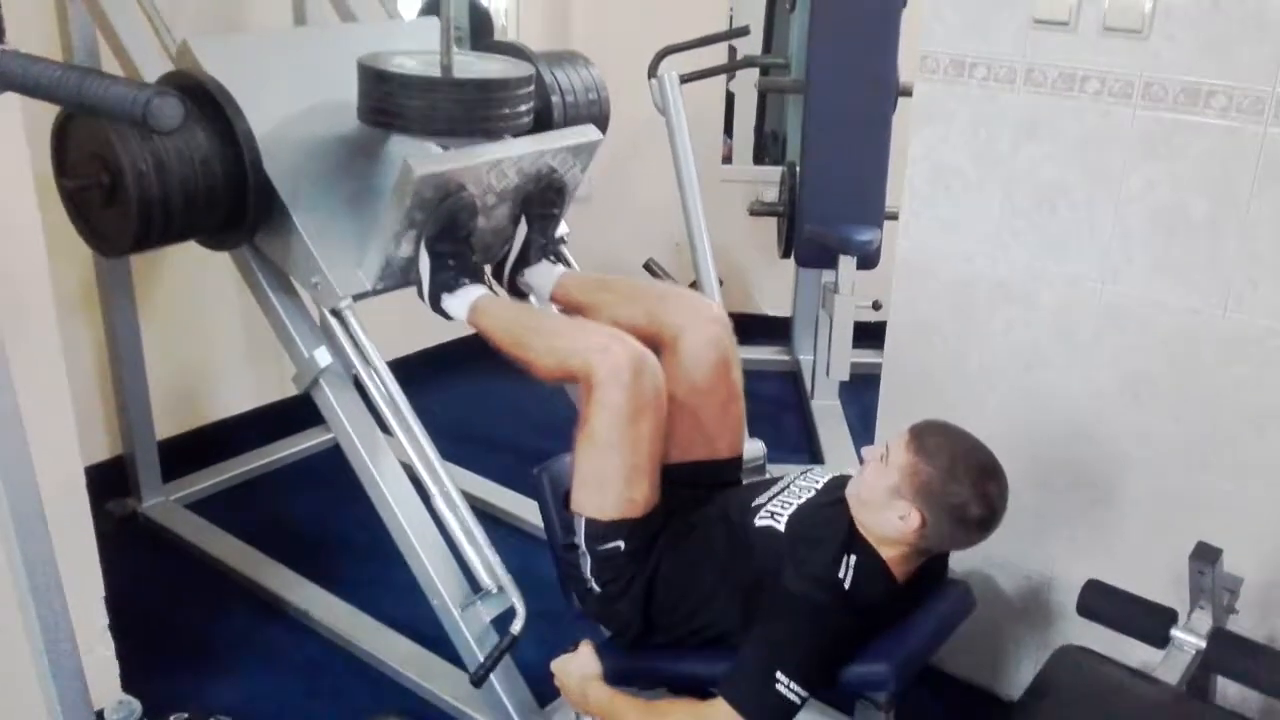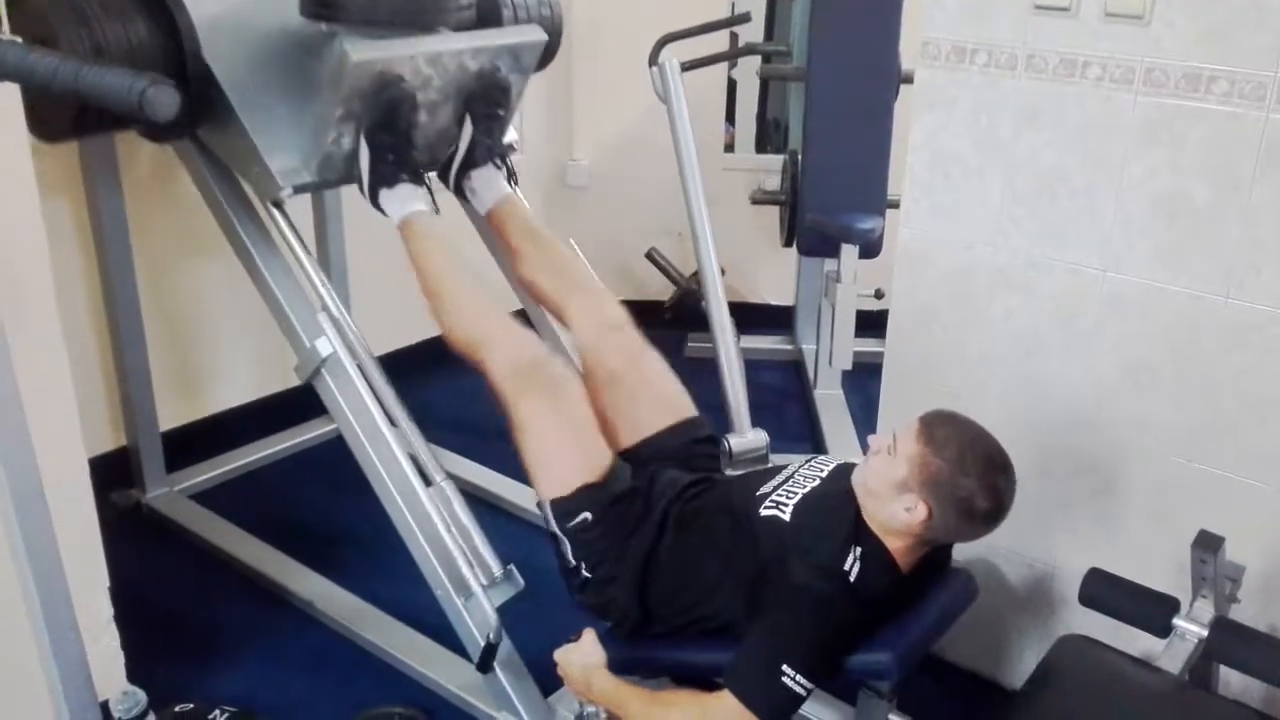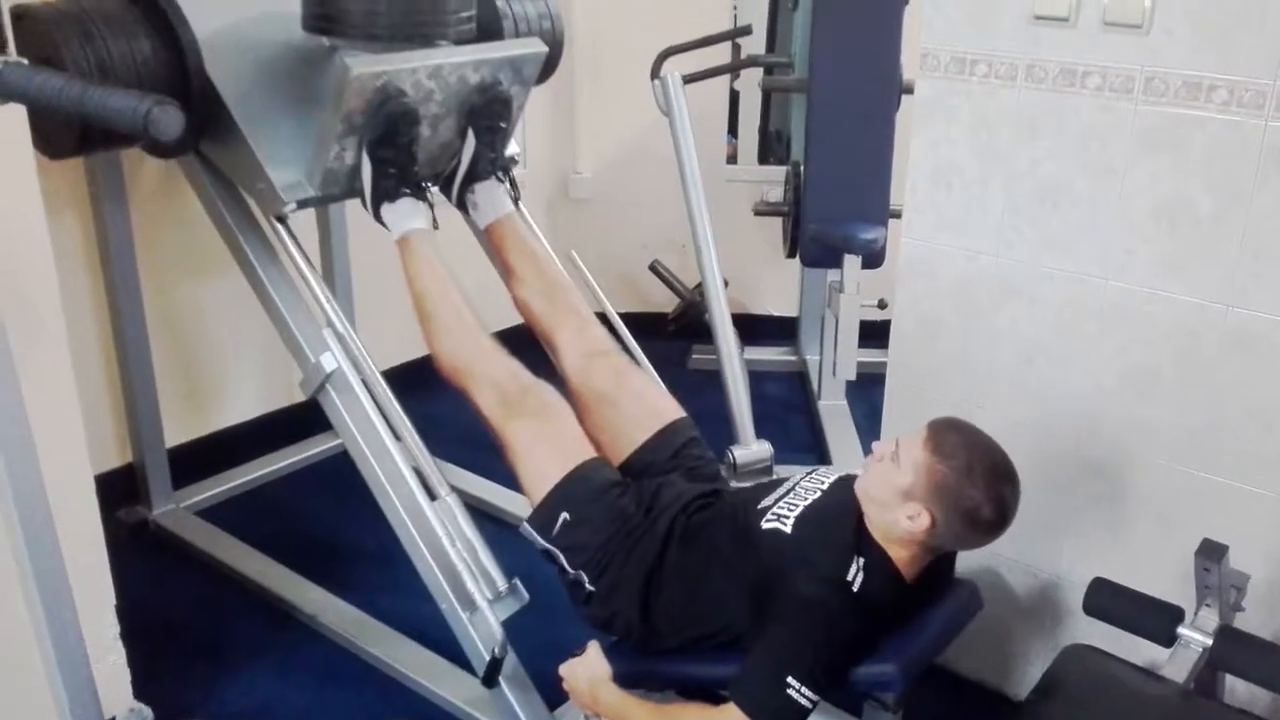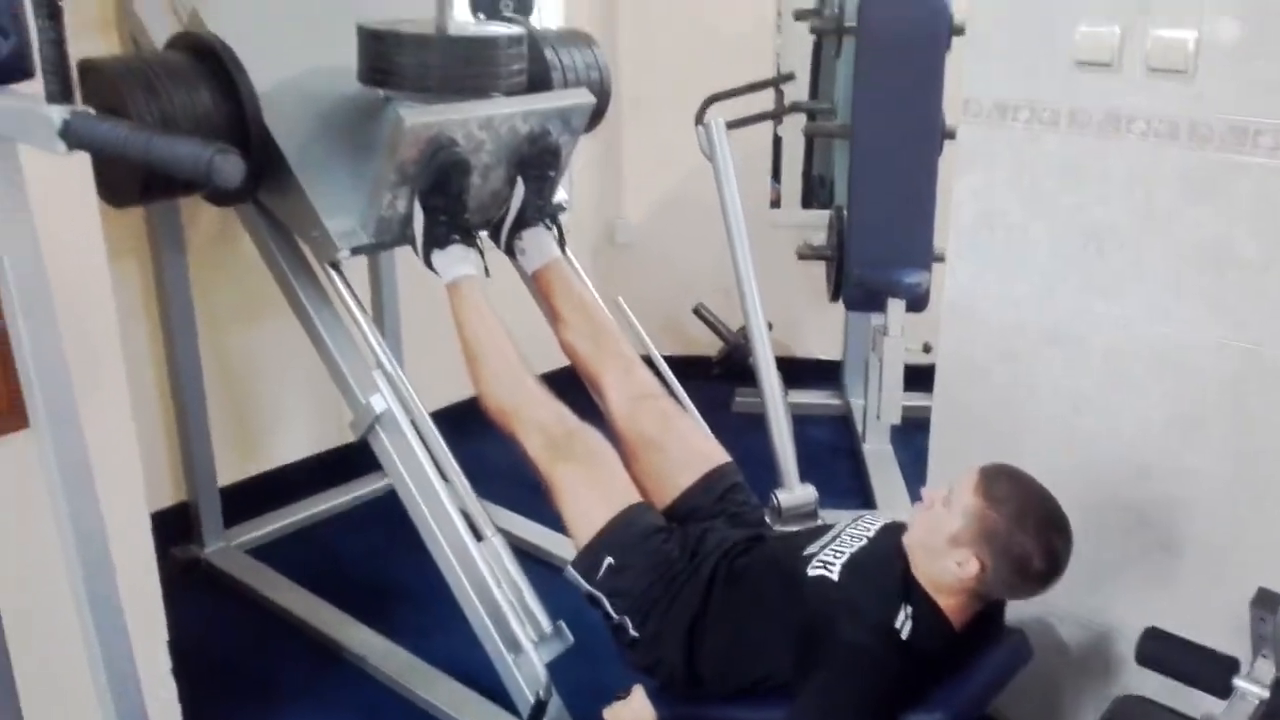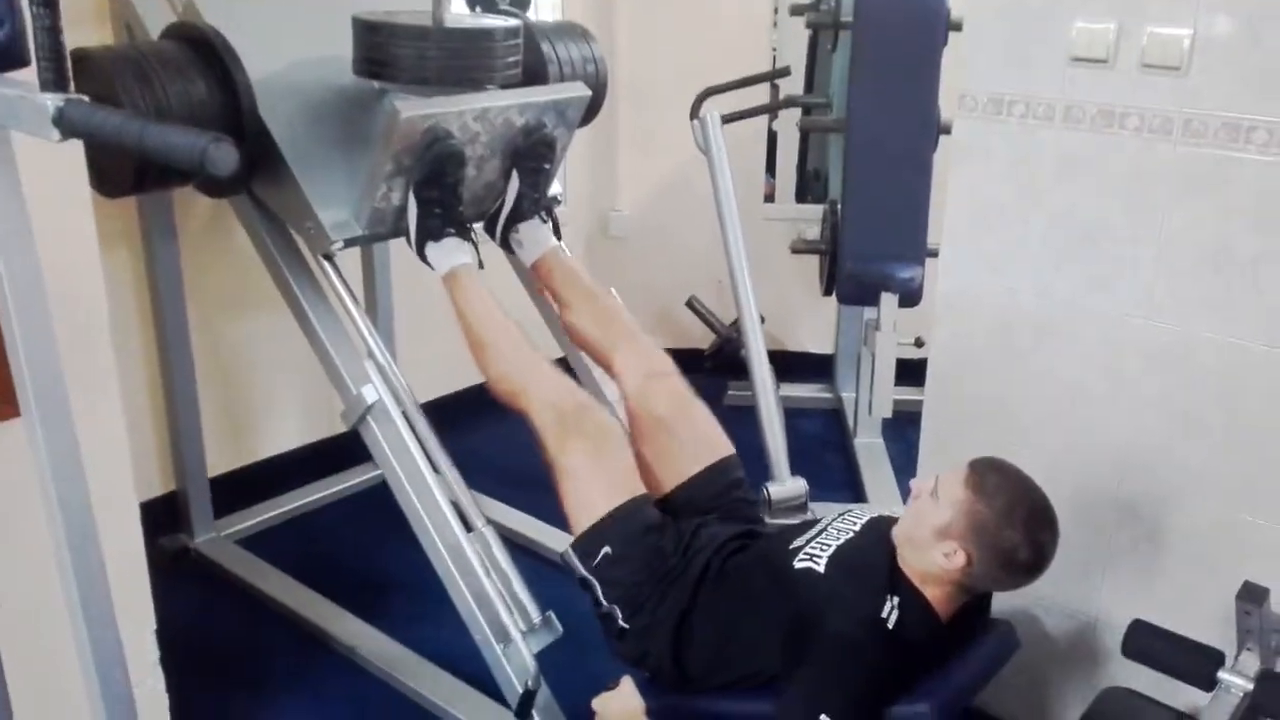
dt=0.5s
person 1, frame 1
left shoulder: (821, 604)
right shoulder: (911, 549)
left hip: (630, 577)
right hip: (703, 512)
left knee: (620, 361)
right knee: (696, 324)
left ankle: (466, 296)
right ankle: (539, 274)
person 1, frame 2
left shoulder: (827, 592)
right shoulder: (909, 522)
left hip: (630, 559)
right hip: (695, 497)
left knee: (527, 360)
right knee: (599, 319)
left ankle: (407, 200)
right ankle: (486, 181)
person 1, frame 3
left shoulder: (829, 603)
right shoulder: (910, 537)
left hip: (628, 565)
right hip: (698, 508)
left knee: (514, 392)
right knee: (584, 343)
left ankle: (408, 217)
right ankle: (486, 193)
person 1, frame 4
left shoulder: (874, 648)
right shoulder: (960, 584)
left hip: (674, 612)
right hip: (741, 552)
left knee: (558, 435)
right knee: (630, 386)
left ankle: (456, 261)
right ankle: (532, 238)
person 1, frame 5
left shoulder: (864, 640)
right shoulder: (948, 581)
left hip: (662, 605)
right hip: (734, 543)
left knee: (570, 413)
right knee: (643, 366)
left ankle: (452, 253)
right ankle: (528, 233)
